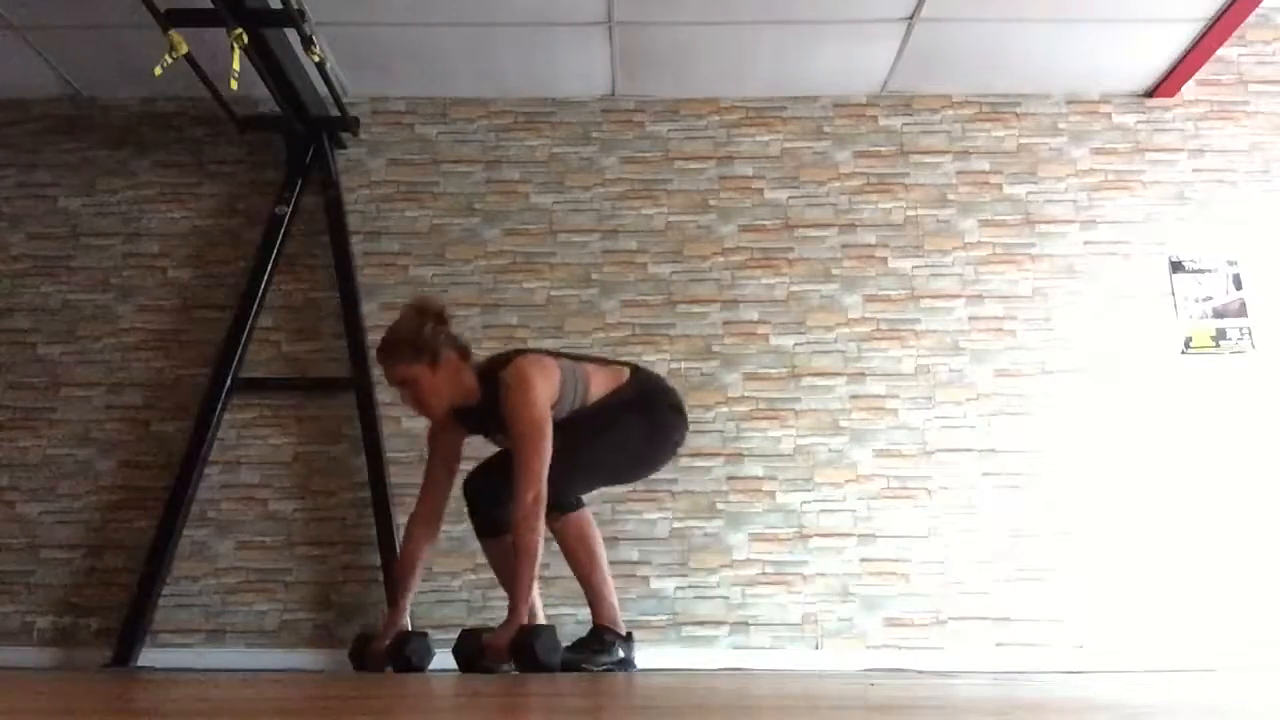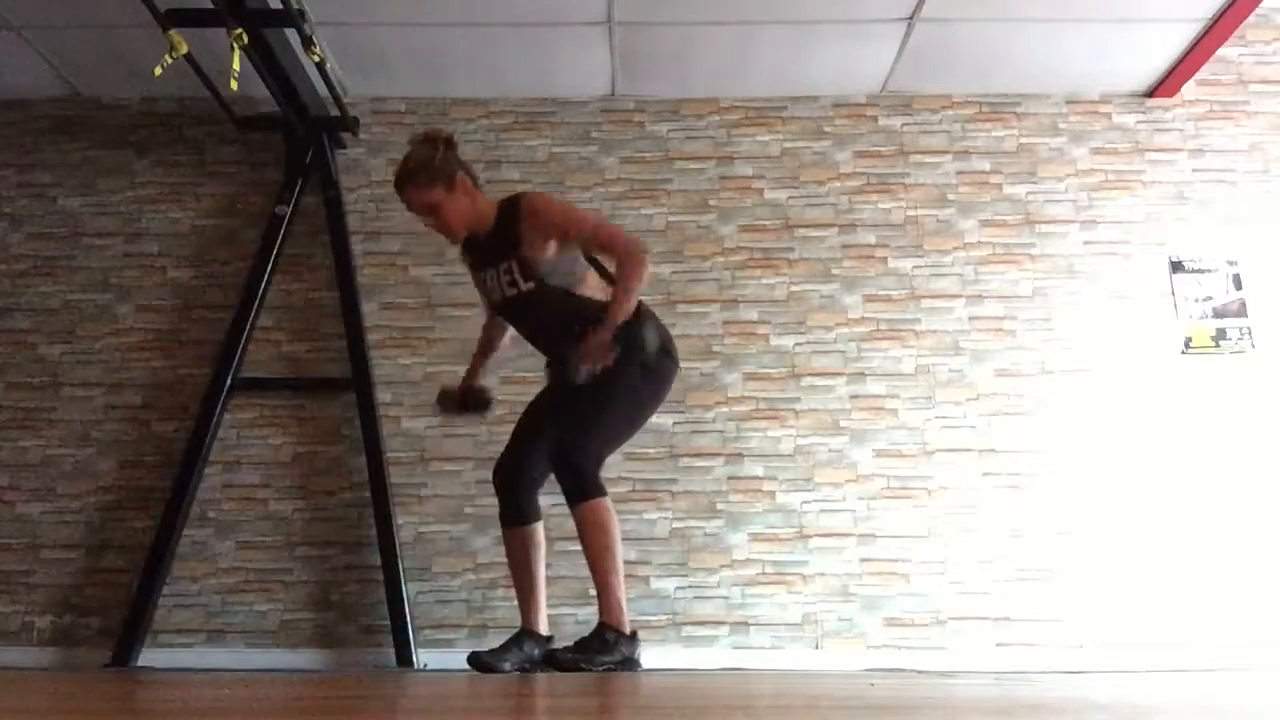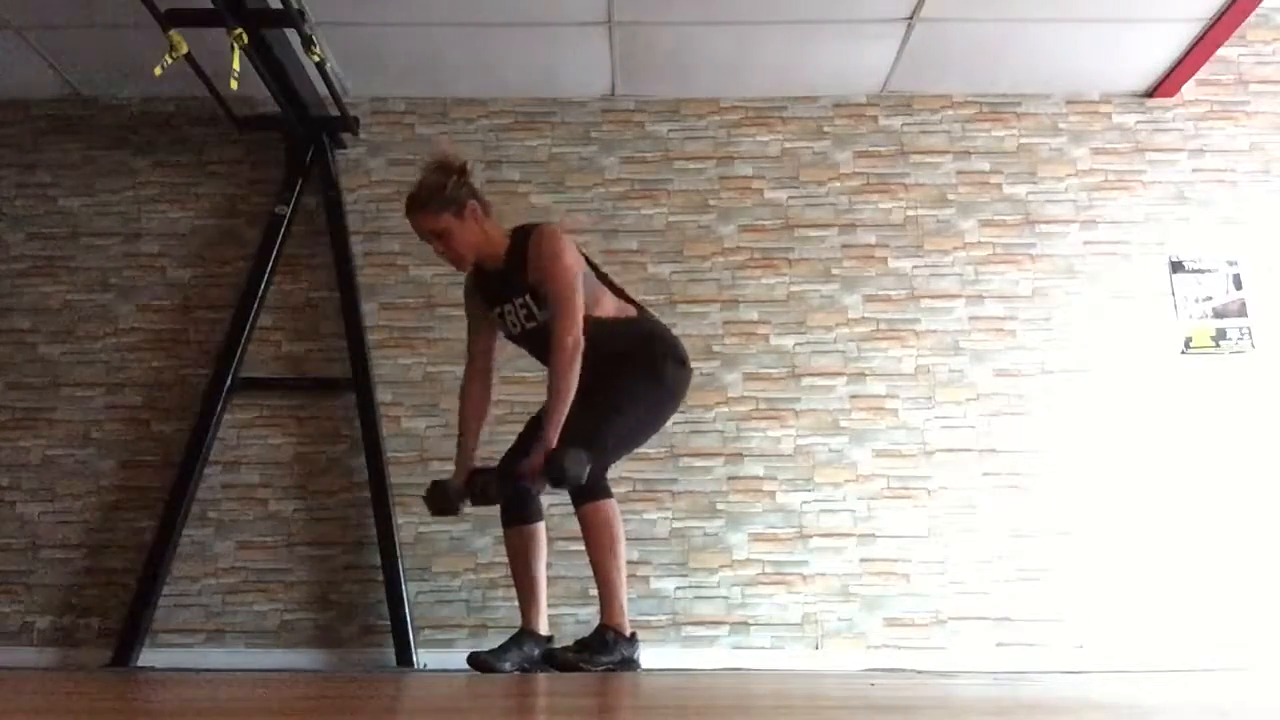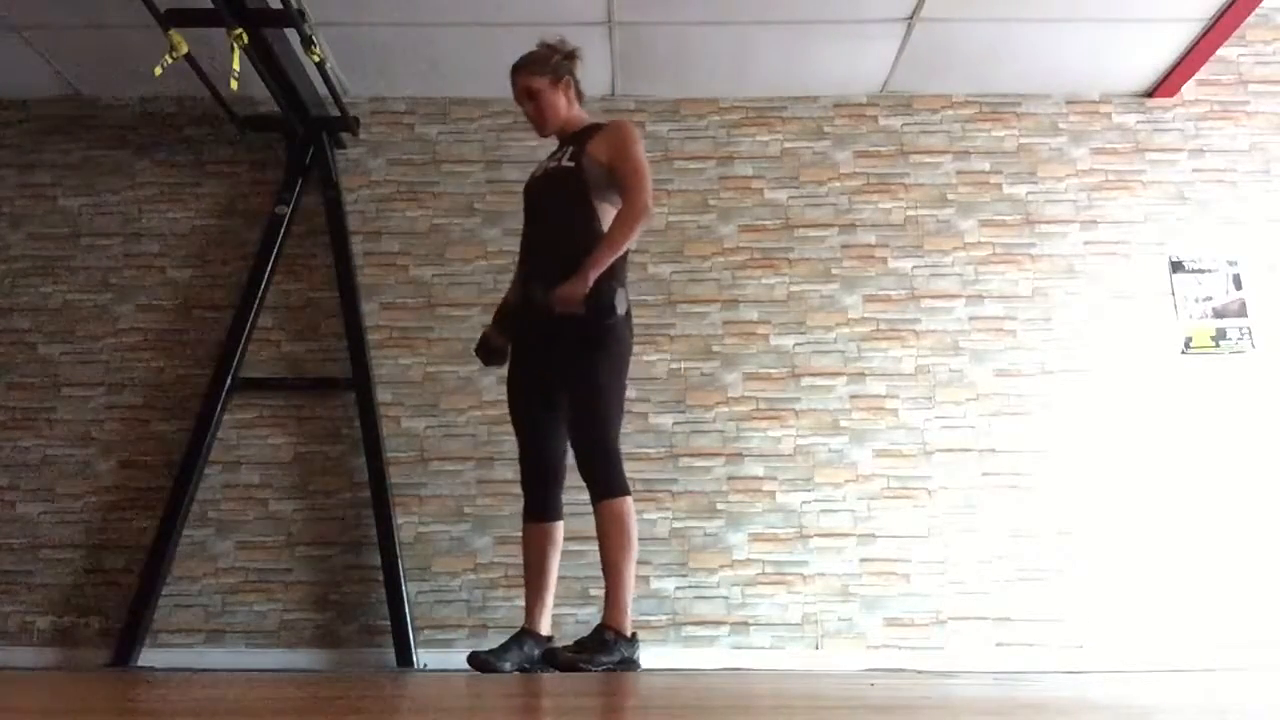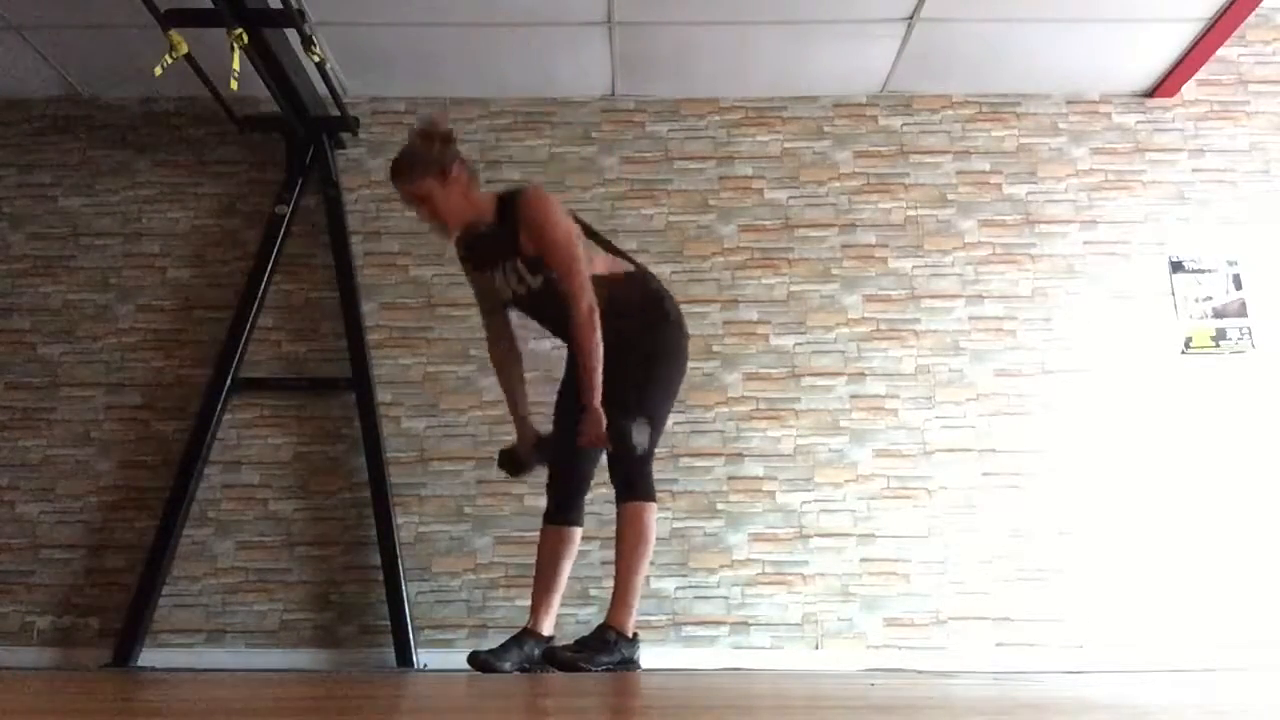
dt=0.5s
person 1, frame 1
left shoulder: (519, 381)
right shoulder: (453, 417)
left elbow: (531, 501)
right elbow: (426, 518)
left wrist: (515, 617)
right wrist: (395, 619)
left hip: (652, 414)
right hip: (598, 424)
left knee: (547, 479)
right knee: (484, 490)
left ankle: (613, 637)
person 1, frame 2
left shoulder: (535, 213)
right shoulder: (473, 250)
left elbow: (634, 256)
left wrist: (607, 334)
right wrist: (473, 374)
left hip: (635, 356)
right hip: (580, 370)
left knee: (573, 457)
right knee: (513, 474)
left ankle: (618, 636)
right ankle: (534, 635)
person 1, frame 3
left shoulder: (546, 245)
right shoulder: (479, 286)
left elbow: (570, 343)
right elbow: (477, 375)
left wrist: (548, 442)
right wrist: (463, 466)
left hip: (651, 366)
right hip: (597, 381)
right knee: (513, 479)
left ankle: (617, 636)
right ankle: (534, 636)
person 1, frame 4
left shoulder: (614, 135)
right shoulder: (552, 162)
left elbow: (639, 205)
left wrist: (586, 277)
right wrist: (505, 309)
left hip: (590, 318)
right hip: (536, 325)
left knee: (597, 461)
right knee: (539, 477)
left ankle: (618, 634)
right ankle: (535, 635)
person 1, frame 5
left shoulder: (532, 207)
right shoulder: (470, 249)
left elbow: (585, 305)
right elbow: (499, 336)
left wrist: (595, 405)
right wrist: (521, 425)
left hip: (646, 326)
right hip: (593, 348)
left knee: (628, 462)
right knee: (565, 477)
left ankle: (620, 635)
right ankle: (538, 634)
